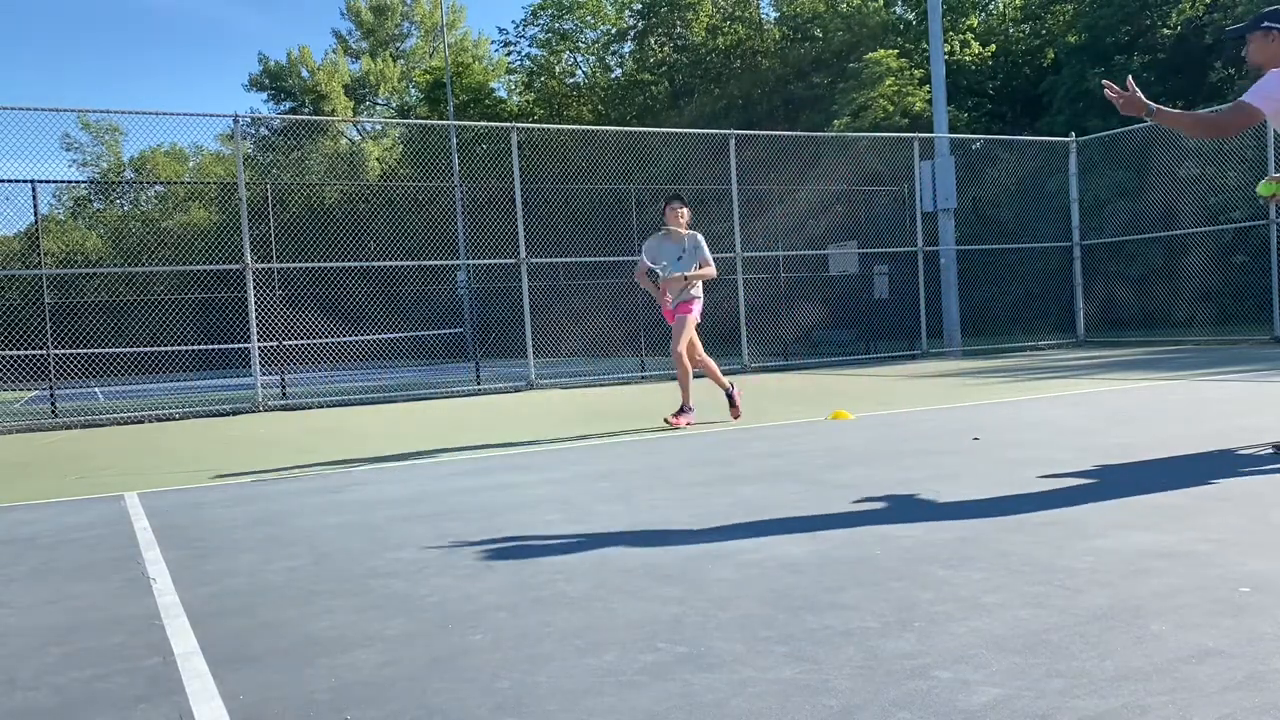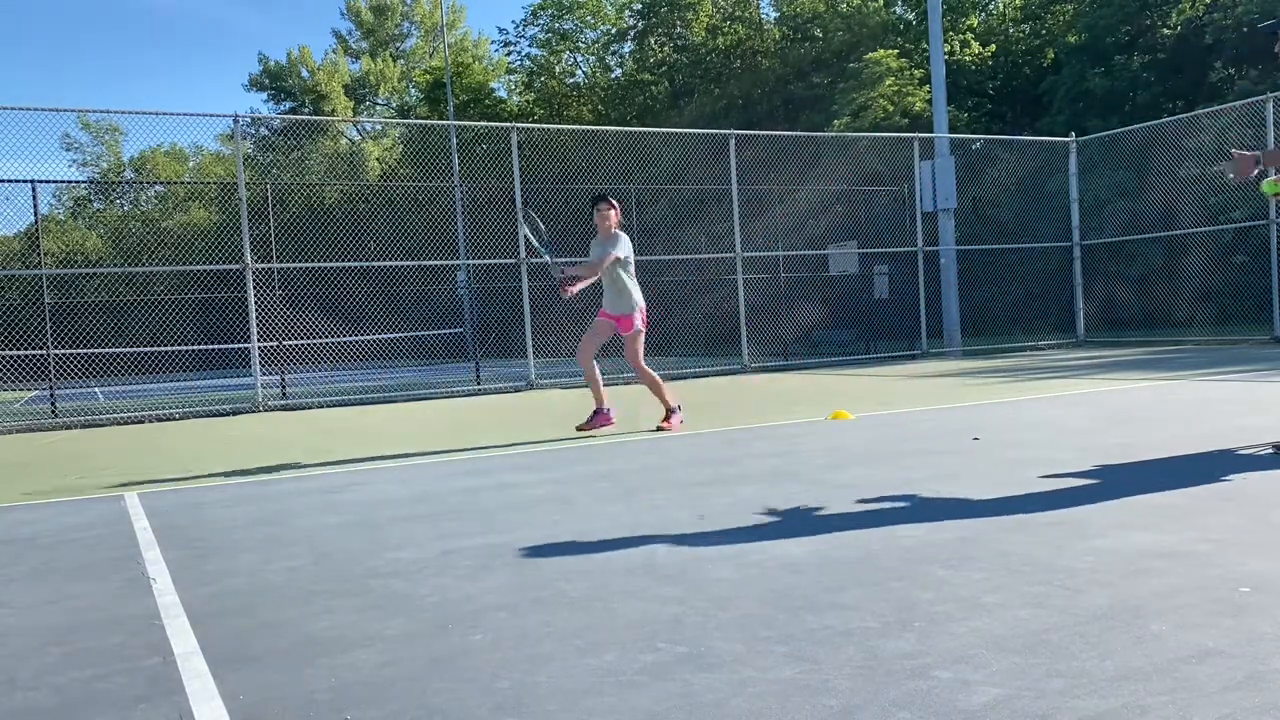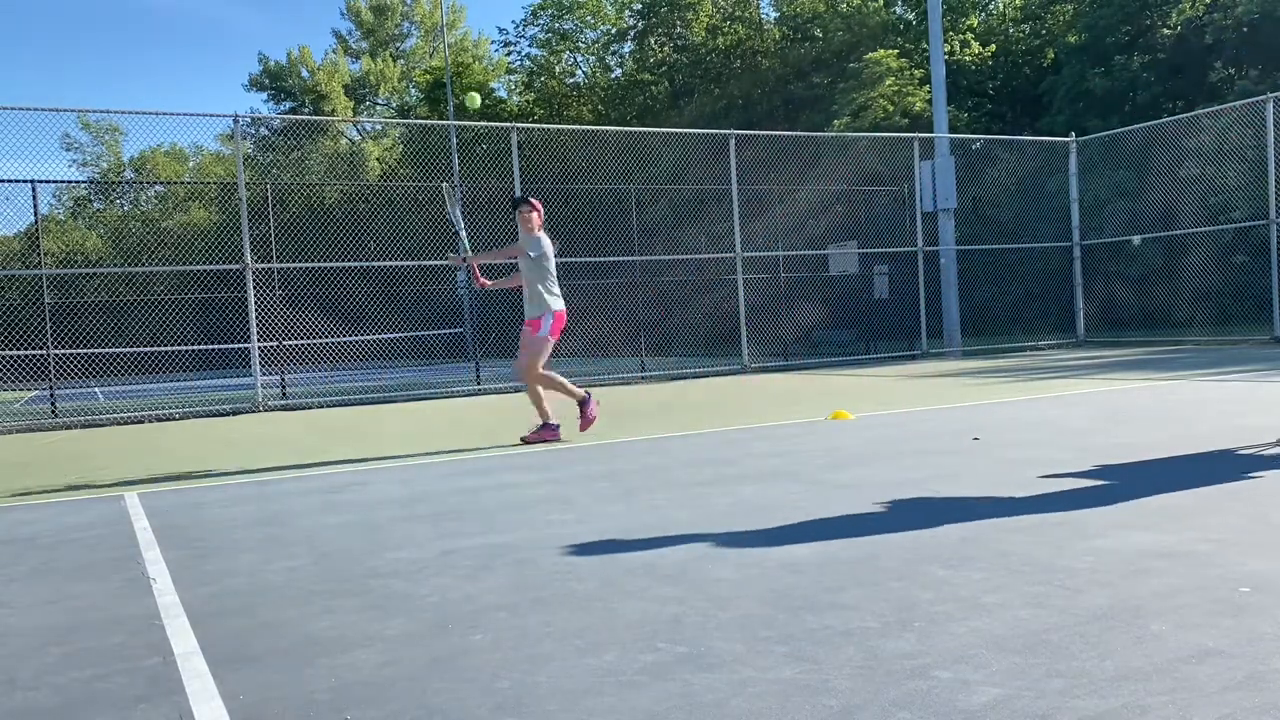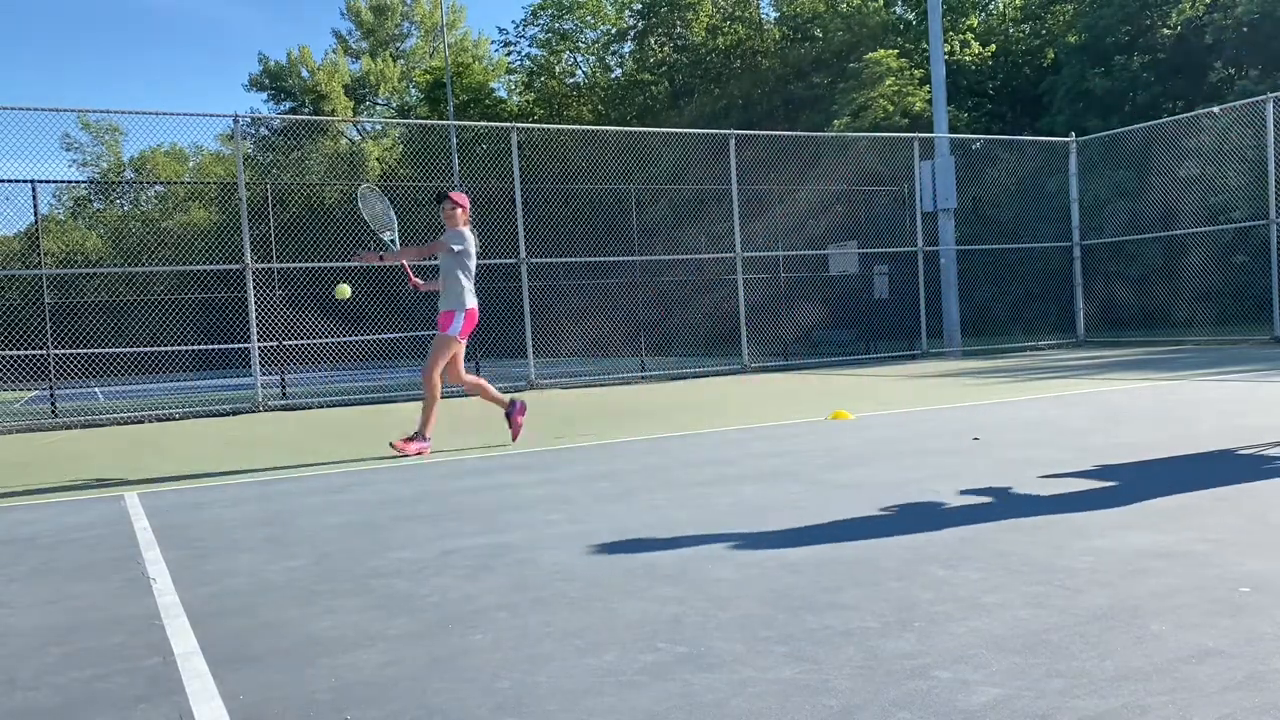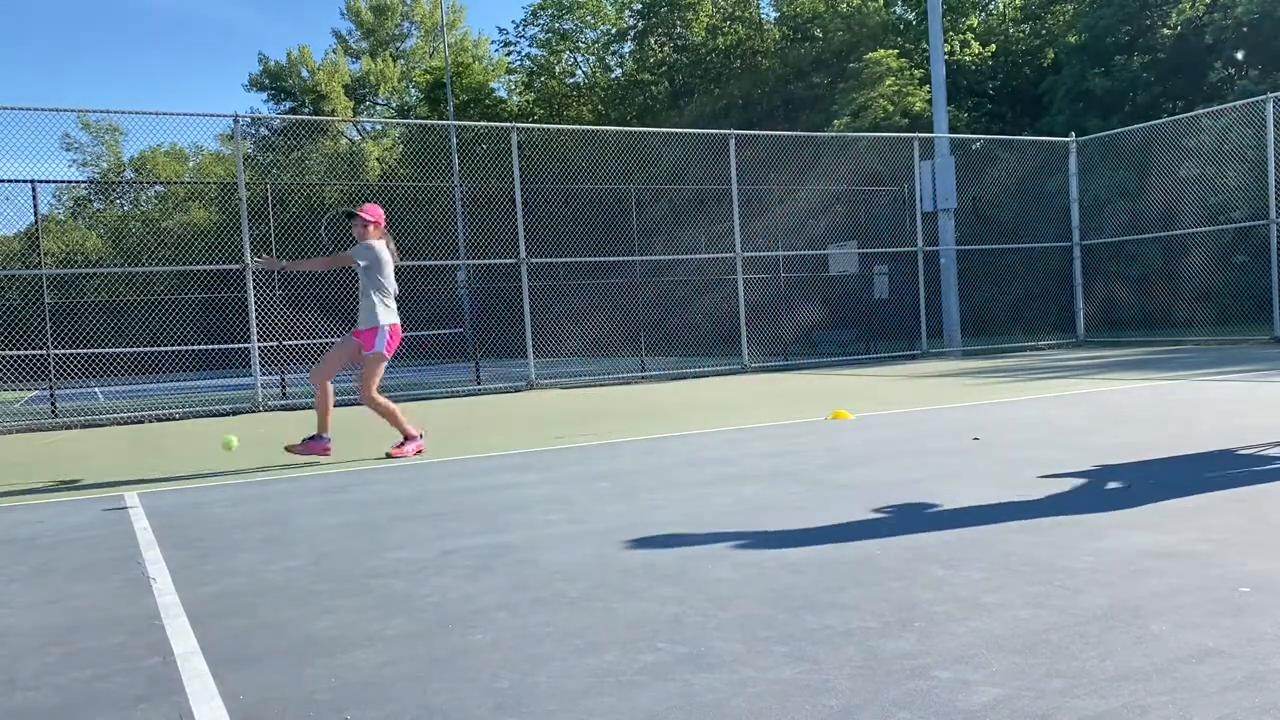
dt=0.2s
person 1, frame 1
left shoulder: (695, 238)
right shoulder: (654, 242)
left elbow: (711, 270)
right elbow: (639, 273)
left wrist: (682, 277)
right wrist: (656, 292)
left hip: (691, 300)
right hip: (670, 305)
left knee: (676, 350)
right knee: (696, 356)
left ankle: (687, 409)
right ankle: (729, 390)
person 1, frame 2
left shoulder: (620, 239)
right shoulder: (596, 243)
left elbow: (596, 268)
right elbow: (594, 273)
left wrist: (567, 270)
right wrist: (575, 287)
left hip: (631, 309)
right hip: (609, 310)
left knee: (636, 366)
right knee: (583, 353)
left ankle: (673, 411)
right ankle: (602, 410)
person 1, frame 3
left shoulder: (538, 241)
right shoulder: (524, 242)
left elbow: (500, 255)
left wrist: (464, 260)
right wrist: (491, 283)
left hip: (549, 313)
right hip: (535, 316)
left knee: (529, 370)
right knee: (525, 371)
left ankle: (583, 398)
right ankle: (549, 425)
person 1, frame 4
left shoulder: (460, 235)
right shoulder: (450, 240)
left elbow: (421, 251)
left wrist: (380, 257)
right wrist: (426, 285)
left hip: (460, 313)
right hip: (451, 313)
left knee: (430, 371)
right knee: (456, 376)
left ankle: (422, 437)
right ankle: (510, 405)
person 1, frame 5
left shoulder: (371, 248)
right shoulder: (376, 251)
left elbow: (327, 263)
left wrist: (283, 265)
left hip: (382, 329)
right hip: (365, 329)
left knee: (367, 395)
right knee: (319, 374)
left ankle: (412, 438)
right ankle: (322, 438)
